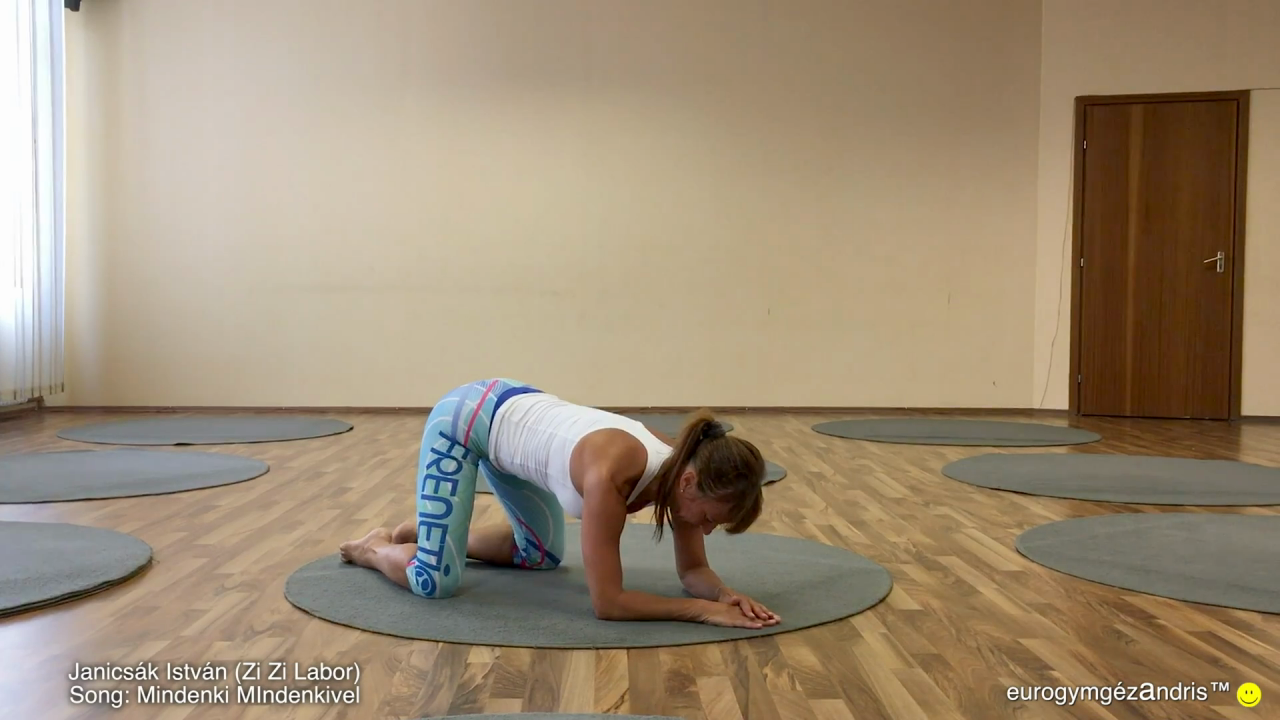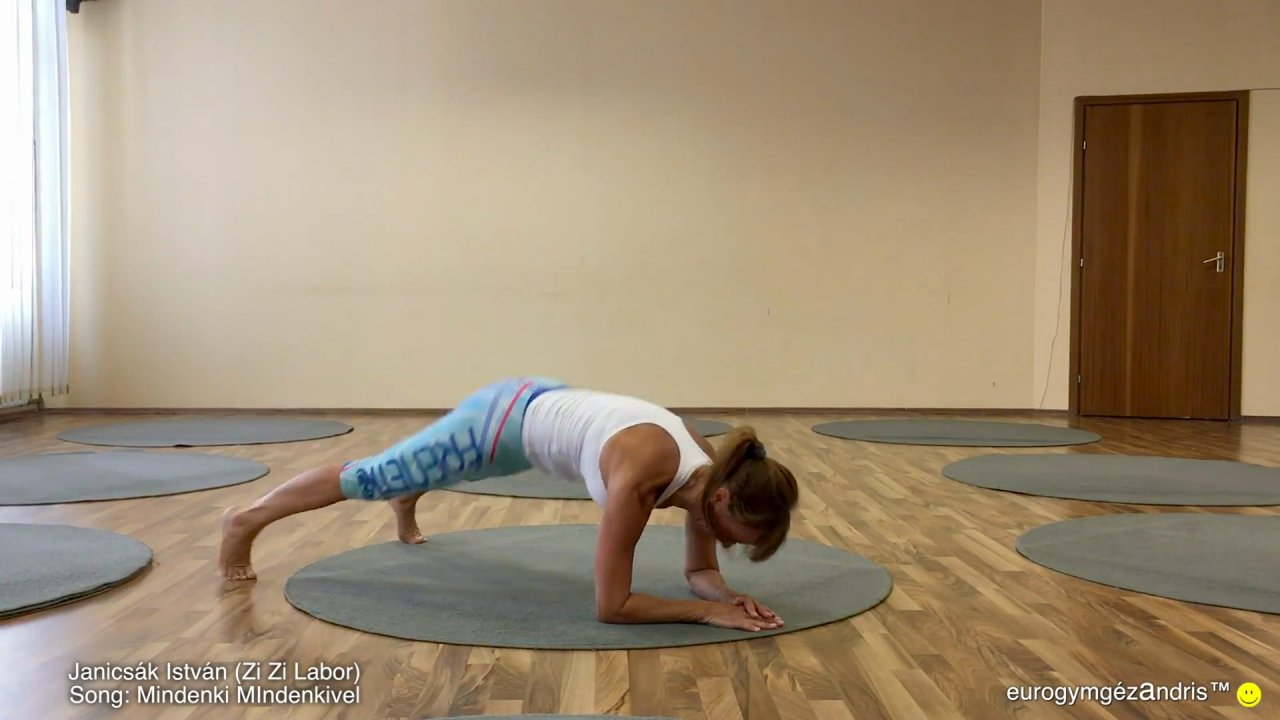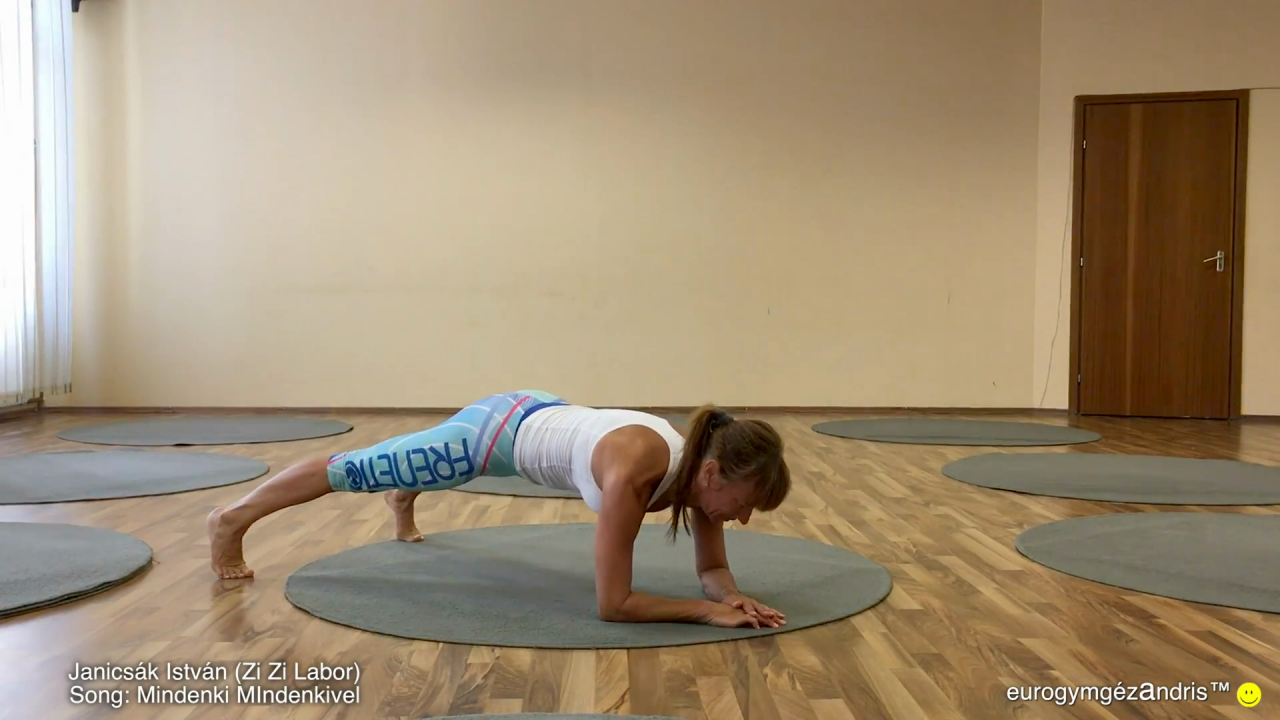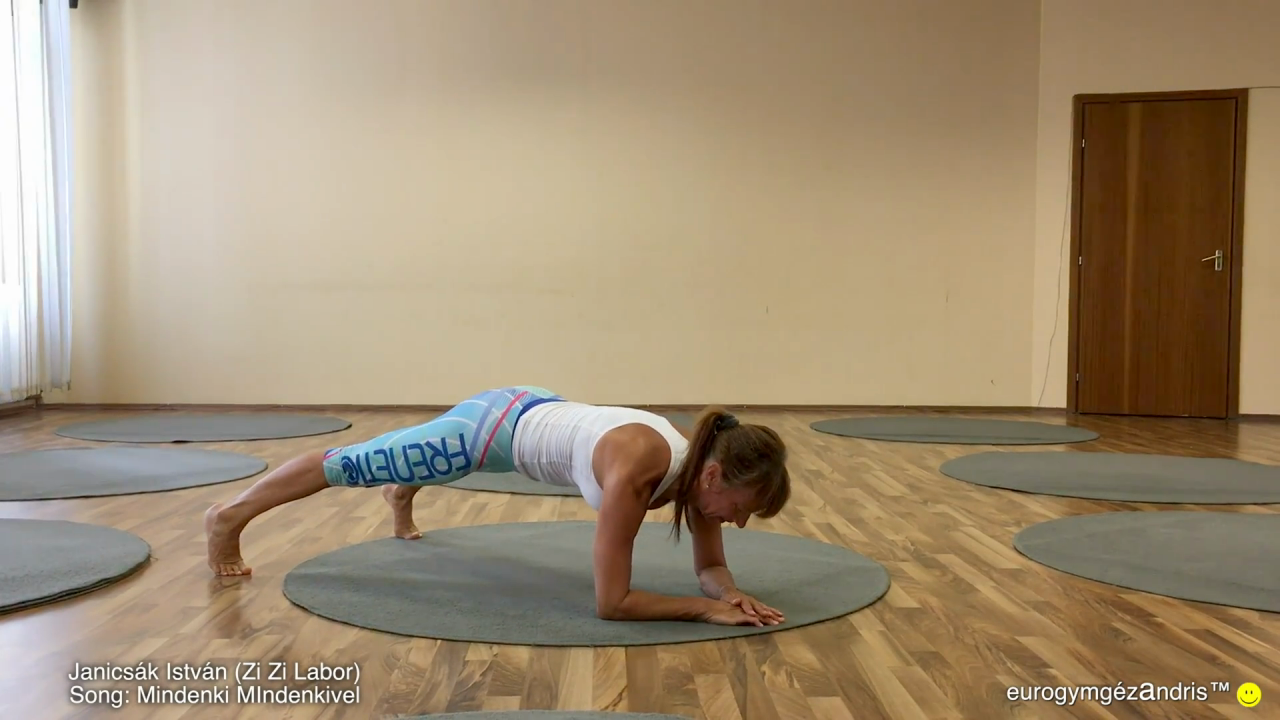
dt=0.7s
person 1, frame 1
left shoulder: (683, 466)
right shoulder: (611, 472)
left elbow: (692, 571)
right elbow: (608, 602)
left wrist: (725, 595)
right wrist: (705, 611)
left hip: (509, 416)
right hip: (464, 416)
left knee: (542, 554)
right knee: (436, 581)
left ankle: (423, 531)
right ankle: (371, 549)
person 1, frame 2
left shoulder: (709, 475)
right shoulder: (638, 474)
left elbow: (698, 572)
right elbow: (611, 606)
left wrist: (727, 596)
right wrist: (710, 611)
left hip: (541, 402)
right hip: (505, 416)
left knee: (442, 465)
right knee: (372, 475)
left ankle: (406, 501)
right ankle: (248, 520)
person 1, frame 3
left shoulder: (700, 464)
right shoulder: (633, 469)
left elbow: (712, 568)
right elbow: (612, 603)
left wrist: (734, 595)
right wrist: (708, 612)
left hip: (540, 418)
right hip: (503, 430)
right knee: (360, 469)
left ankle: (402, 502)
right ankle: (231, 519)
person 1, frame 4
left shoulder: (701, 461)
right shoulder: (636, 469)
left elbow: (710, 565)
right elbow: (611, 602)
left wrist: (732, 592)
right wrist: (709, 609)
left hip: (537, 413)
right hip: (499, 424)
right knee: (359, 462)
left ankle: (401, 498)
right ankle: (229, 515)
